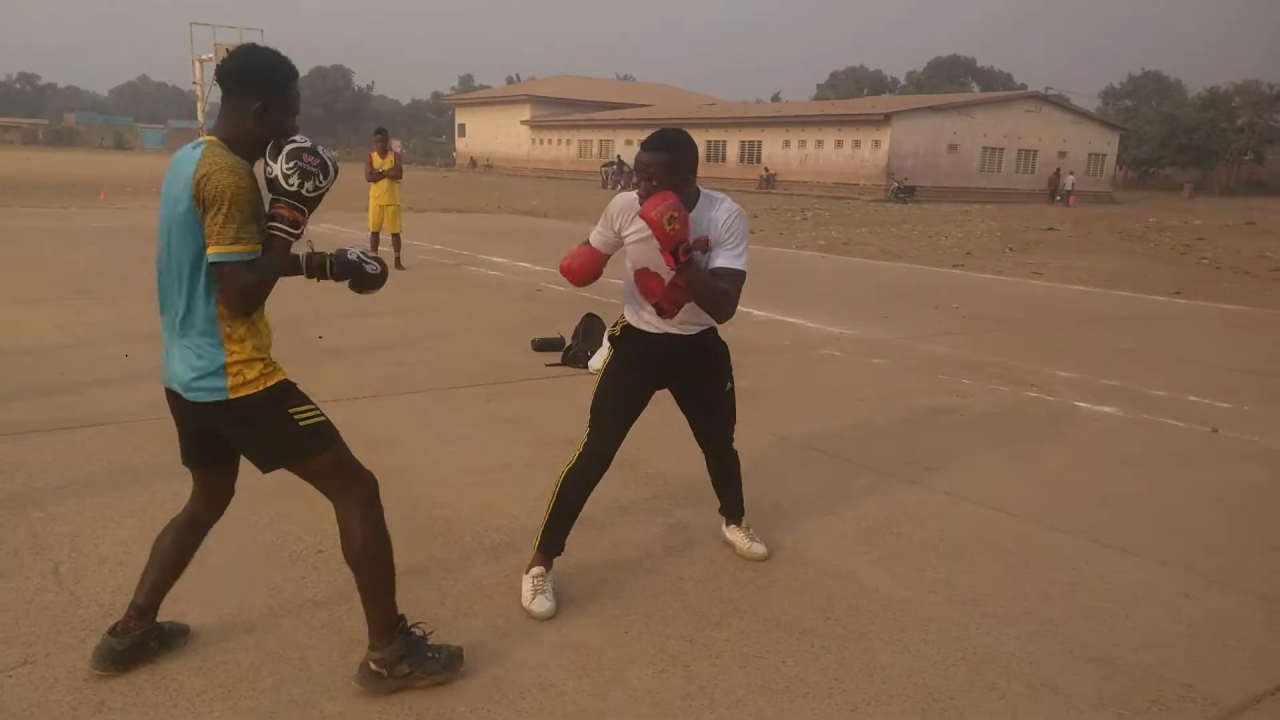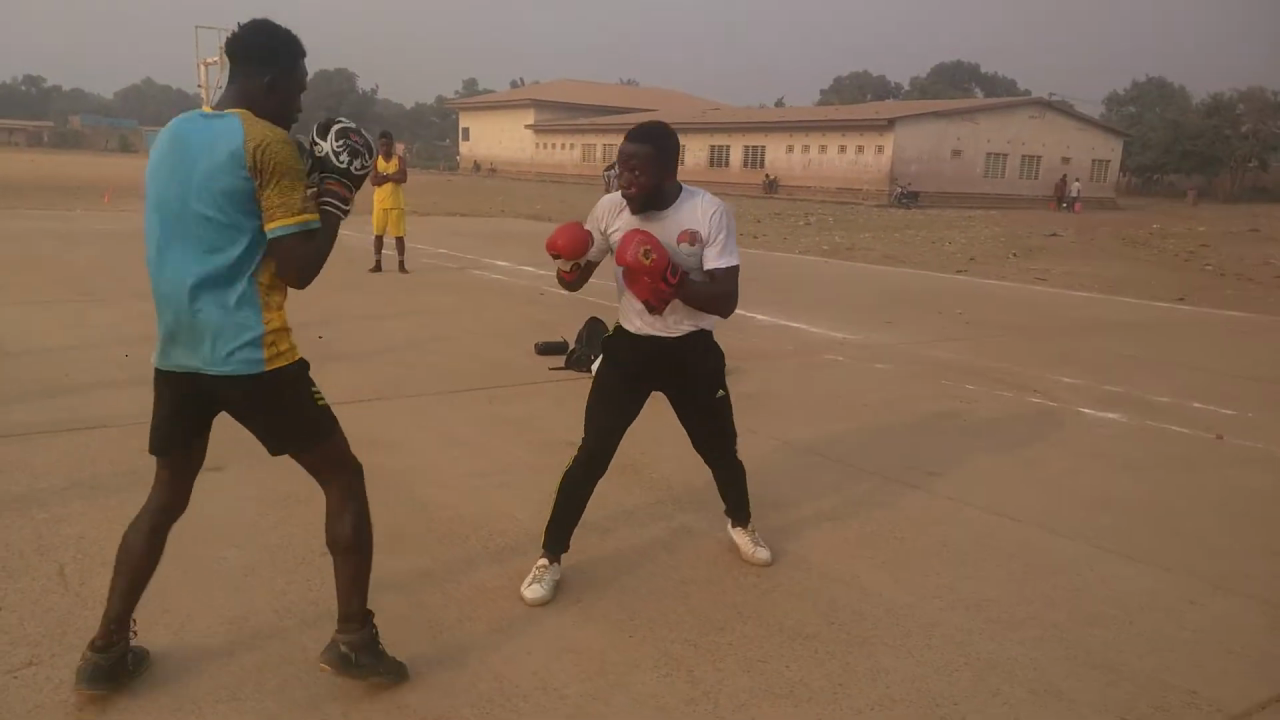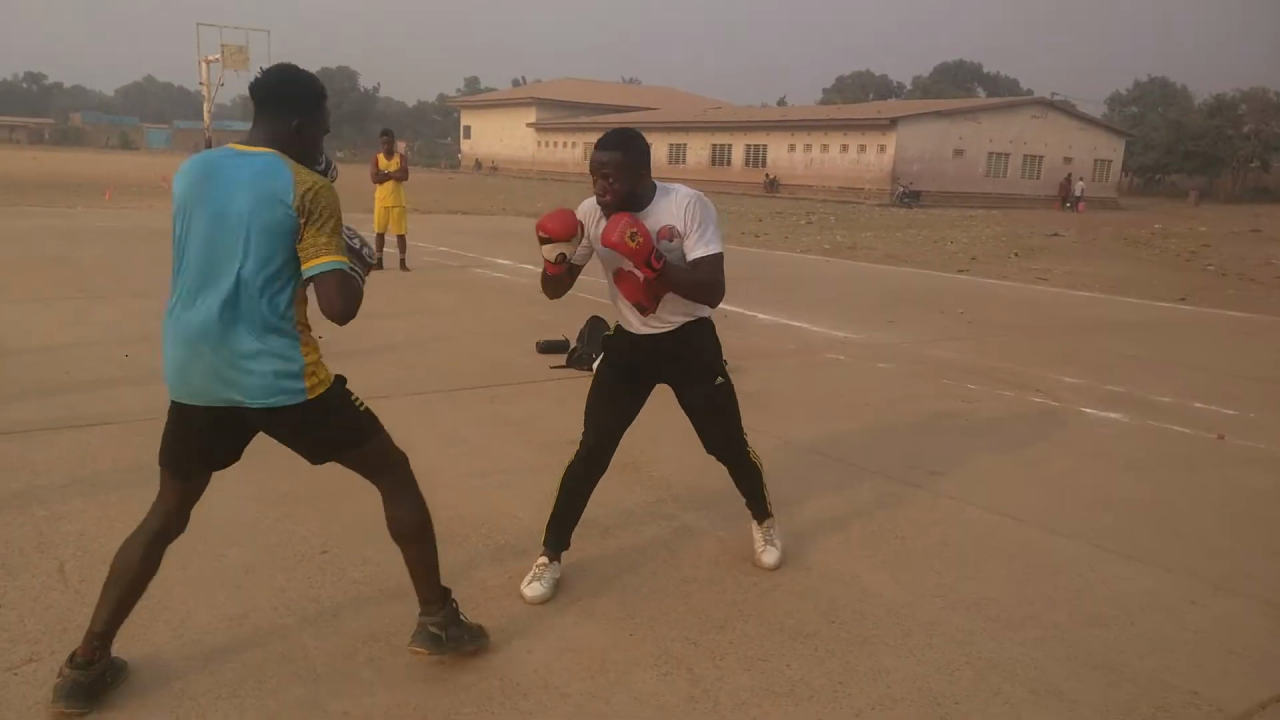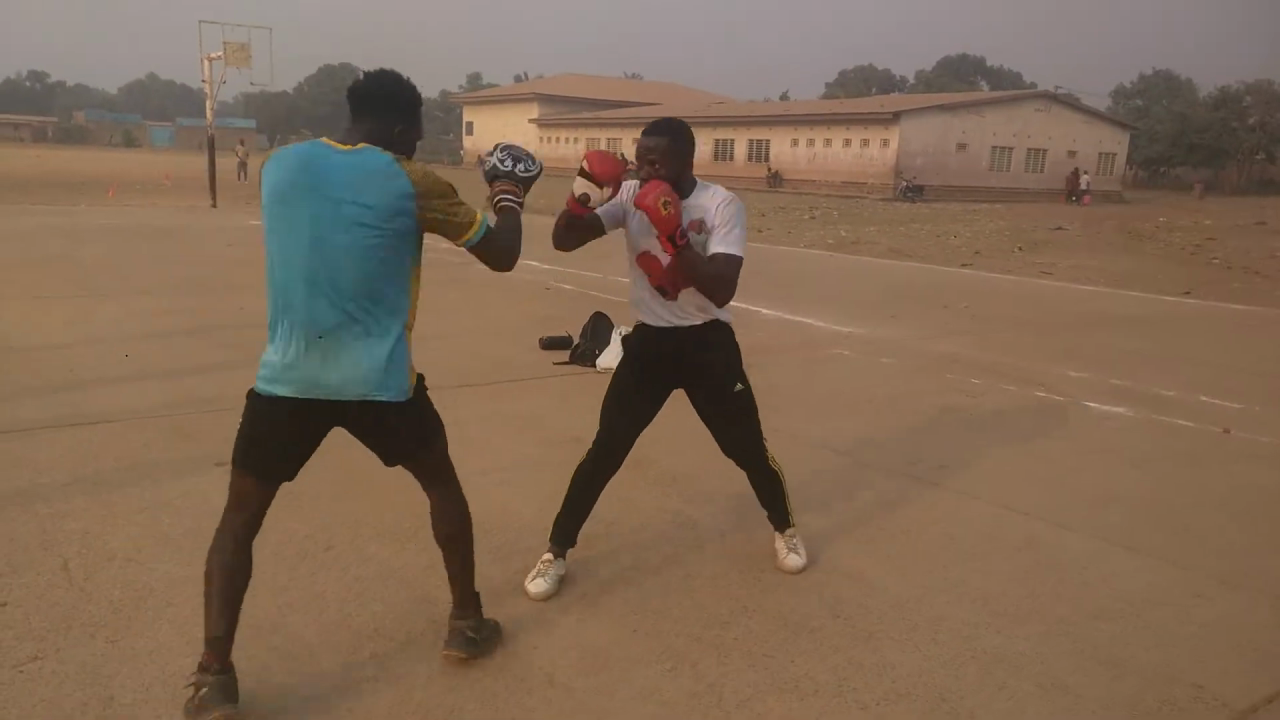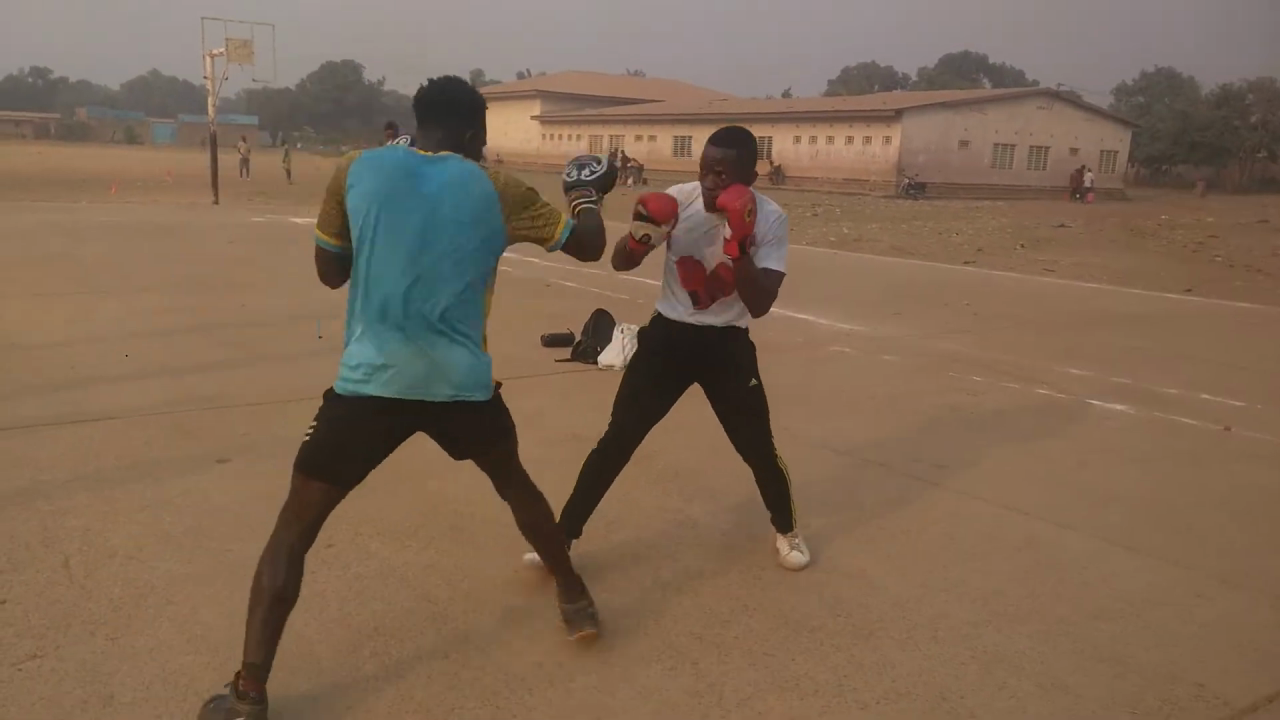
dt=0.2s
person 1, frame 1
left shoulder: (192, 160)
right shoulder: (228, 174)
right elbow: (241, 292)
left wrist: (328, 264)
right wrist: (288, 215)
left hip: (190, 377)
right hip: (237, 380)
left knee: (206, 502)
right knee: (356, 489)
left ankle: (129, 631)
right ankle: (391, 649)
person 1, frame 2
left shoulder: (173, 134)
right shoulder: (272, 143)
right elbow: (298, 269)
right wrist: (337, 192)
left hip: (177, 354)
right hip: (252, 354)
left knee: (167, 498)
right knee: (343, 479)
left ankle: (108, 648)
right ankle: (355, 637)
person 1, frame 3
left shoulder: (190, 173)
right shoulder: (308, 190)
right elbow: (338, 307)
right wrist: (353, 271)
left hip: (196, 383)
right hip: (285, 383)
left knee: (166, 516)
right knee: (394, 474)
left ankle: (85, 663)
right ankle: (438, 618)
person 1, frame 4
left shoulder: (280, 165)
right shoulder: (414, 185)
right elbow: (501, 254)
right wrist: (509, 190)
left hip: (286, 378)
right hip: (379, 380)
left knee: (237, 520)
right knee: (441, 480)
right ankle: (467, 620)
person 1, frame 5
left shoulder: (355, 171)
right shoulder: (498, 189)
left elbow: (329, 273)
right elbow: (587, 246)
right wrist: (588, 192)
left hip: (369, 382)
right hip: (463, 382)
left knee: (293, 529)
right knee: (511, 479)
right ankle: (574, 596)
person 2, frame 1
left shoulder: (726, 216)
right shoulder: (622, 208)
left elbow: (724, 308)
right elbow: (590, 260)
left wrist: (680, 254)
right wrist: (582, 268)
left hip: (700, 348)
right hip: (638, 344)
left knee: (720, 445)
right knee: (595, 450)
left ankle: (734, 522)
right ankle: (542, 564)
person 2, frame 2
left shoulder: (710, 212)
right shoulder: (610, 208)
left elbow: (725, 302)
right elbow: (577, 280)
left wrist: (670, 274)
right wrist: (569, 267)
left hip: (692, 350)
right hip: (630, 346)
left knee: (719, 450)
right knee: (592, 452)
left ankle: (740, 523)
right ankle: (550, 557)
person 2, frame 3
left shoulder: (690, 206)
right shoulder: (591, 213)
left elbow: (712, 291)
right elbow: (553, 290)
left wrist: (653, 259)
right wrist: (554, 257)
left hip: (690, 342)
right hip: (630, 344)
left knee: (728, 442)
right knee: (593, 450)
left ankle: (762, 520)
right ankle: (550, 555)
person 2, frame 4
left shoulder: (722, 205)
right shoulder: (629, 195)
left elbow: (721, 291)
right elbow: (564, 239)
left wrist: (674, 236)
right wrist: (582, 198)
left hip: (708, 344)
right hip: (649, 341)
left knee: (747, 448)
right knee: (605, 449)
left ankle: (785, 530)
right ankle: (556, 552)
person 2, frame 5
left shoulder: (770, 218)
right shoulder: (676, 200)
left elbow: (759, 305)
right elbow: (621, 263)
left wrist: (737, 244)
right wrist: (639, 237)
left hip: (727, 345)
right hip: (667, 335)
left knee: (758, 446)
right knee: (618, 440)
left ankle: (786, 530)
right ankle: (560, 537)
